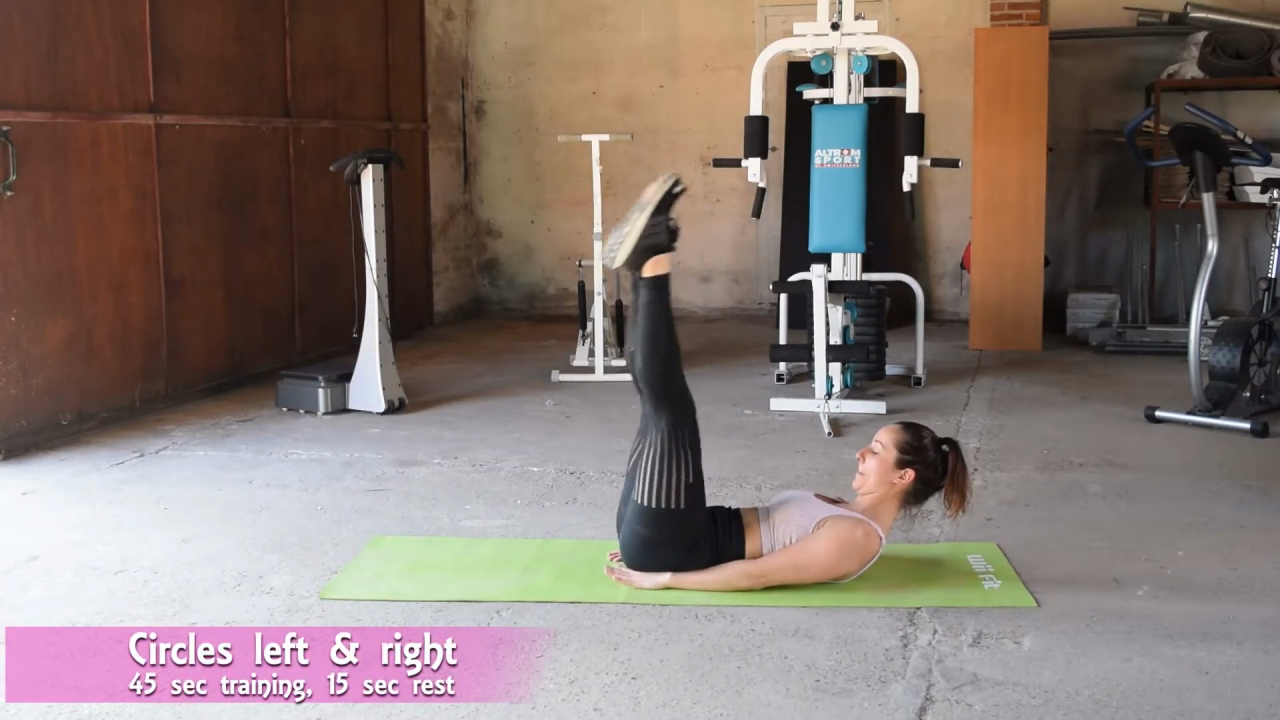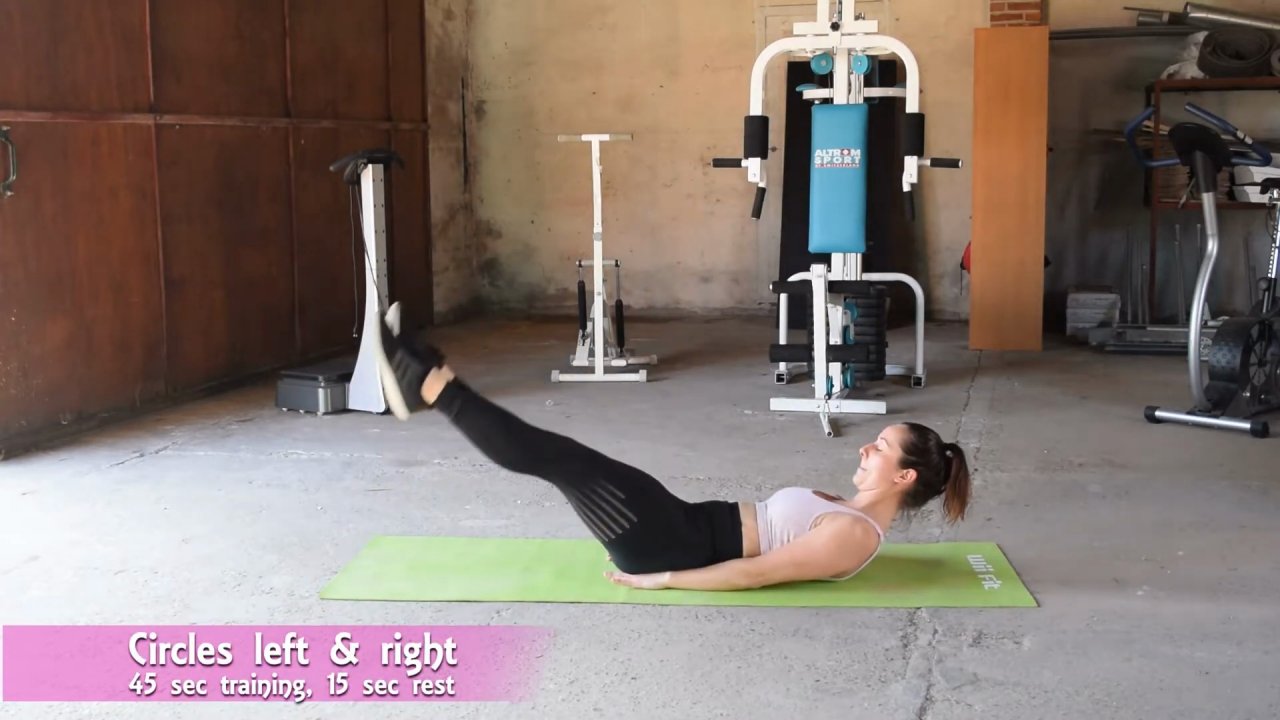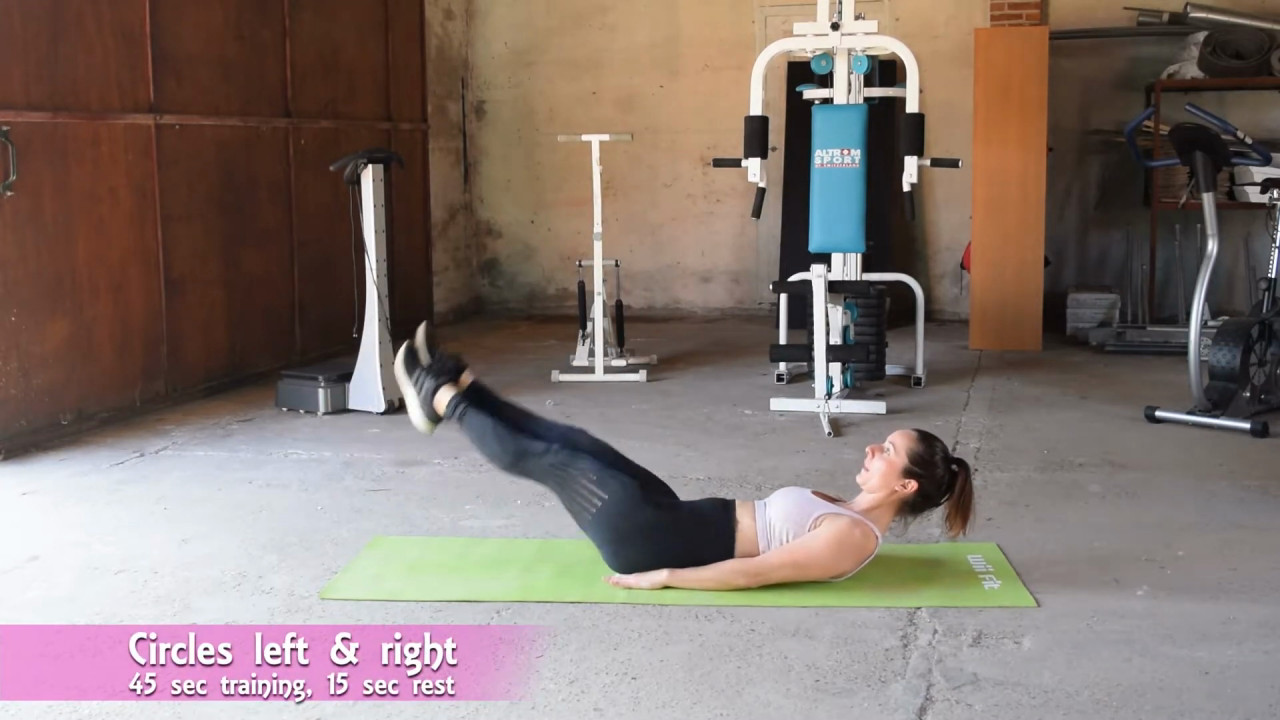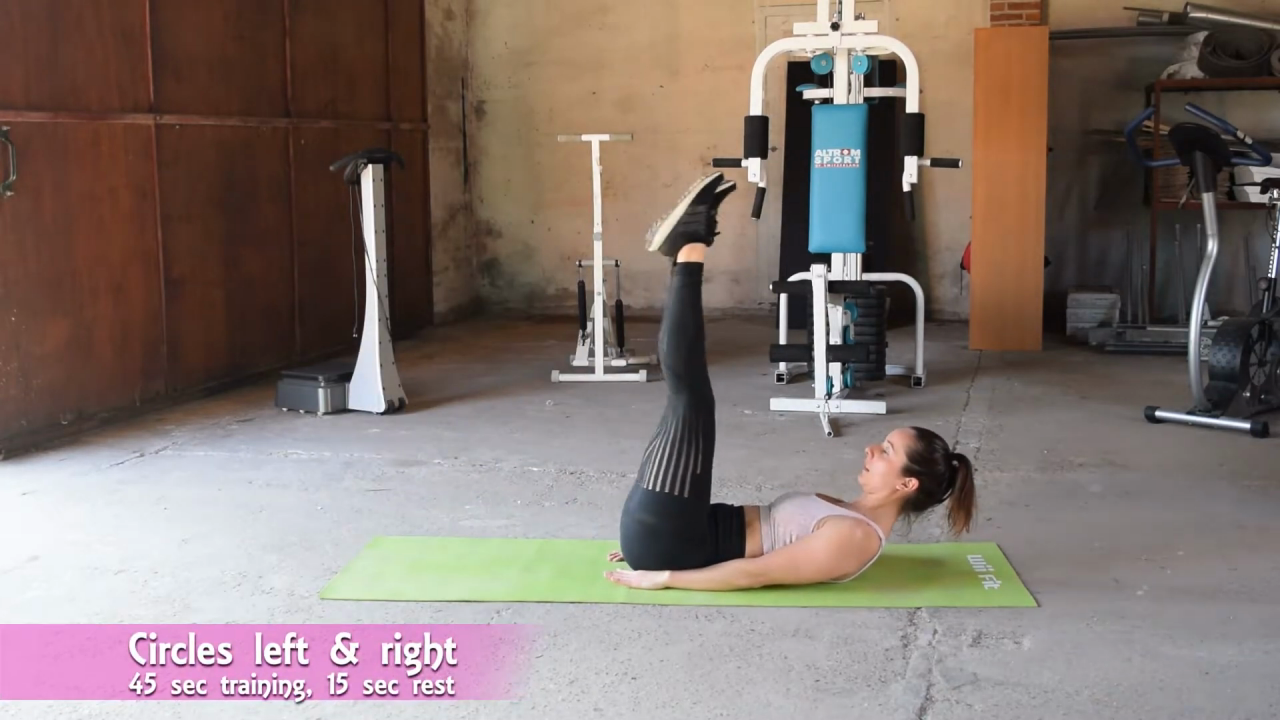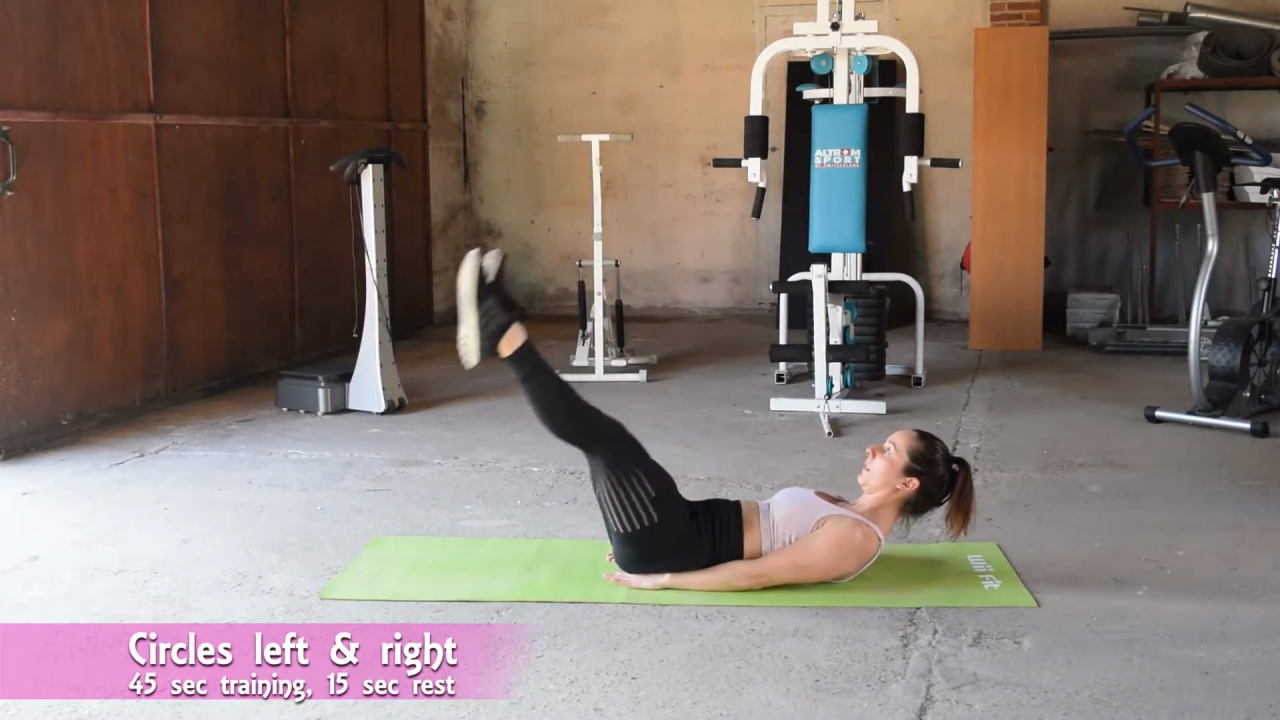
dt=0.5s
person 1, frame 1
left shoulder: (857, 536)
right shoulder: (850, 512)
left elbow: (762, 573)
left wrist: (657, 577)
left hip: (666, 548)
left knee: (670, 405)
left ankle: (653, 261)
person 1, frame 2
left shoulder: (856, 535)
right shoulder: (849, 510)
left elbow: (758, 571)
left wrist: (663, 577)
left hip: (676, 544)
right hip: (688, 525)
left knee: (558, 458)
right knee: (564, 456)
left ankle: (430, 383)
right ankle: (431, 377)
person 1, frame 3
left shoulder: (845, 545)
right shoulder: (858, 512)
left elbow: (762, 569)
left wrist: (665, 576)
left hip: (664, 536)
right hip: (686, 523)
left knee: (553, 459)
right knee: (574, 445)
left ankle: (445, 399)
right ankle: (457, 390)
person 1, frame 4
left shoulder: (856, 537)
right shoulder: (855, 515)
left elbow: (758, 574)
left wrist: (660, 577)
left hip: (666, 549)
right hip: (677, 538)
left knee: (689, 392)
left ankle: (688, 249)
person 1, frame 5
left shoulder: (856, 538)
right shoulder: (848, 510)
left elbow: (760, 574)
left wrist: (663, 580)
left hip: (670, 547)
right hip: (697, 527)
left knee: (601, 438)
right knee: (601, 440)
left ankle: (504, 335)
right ankle: (503, 333)
